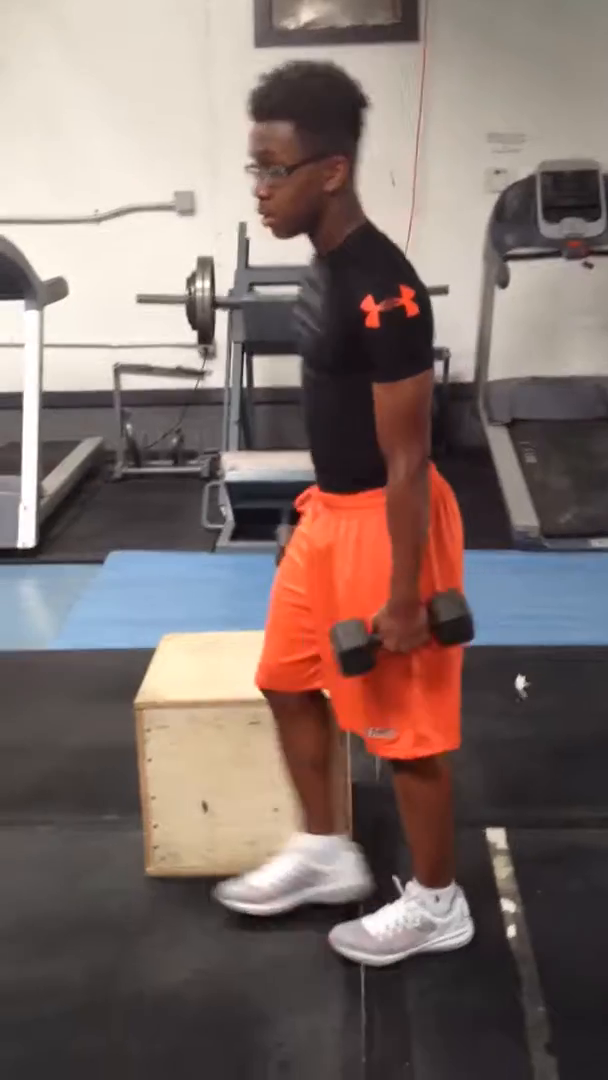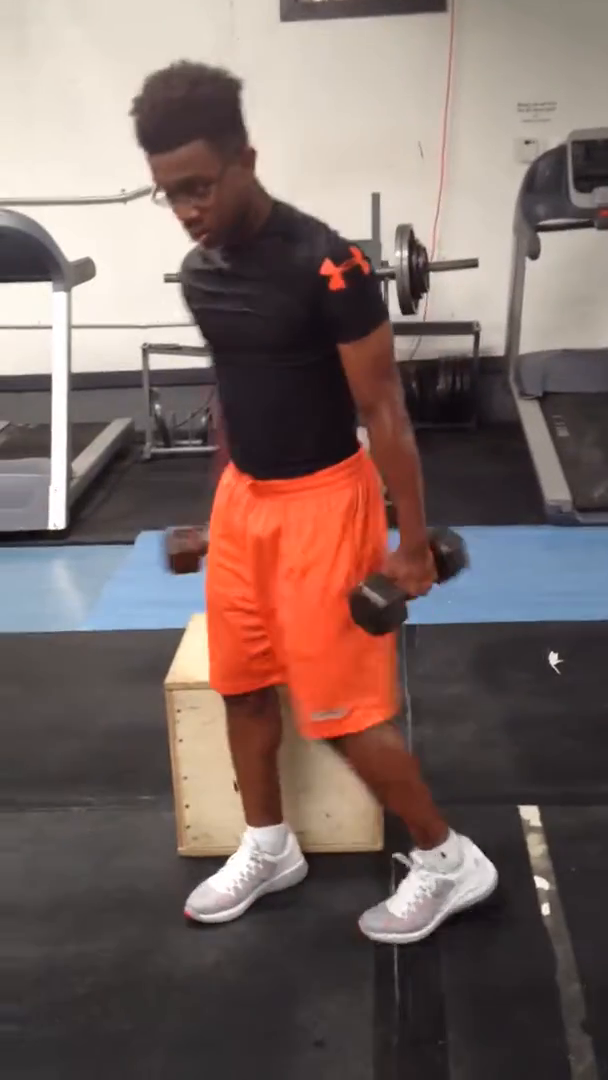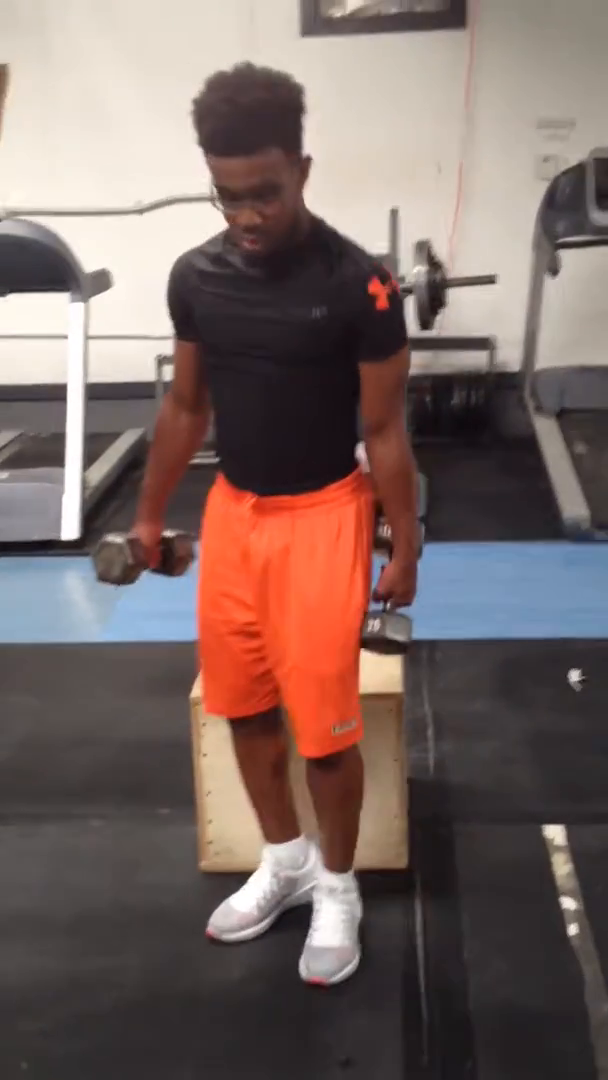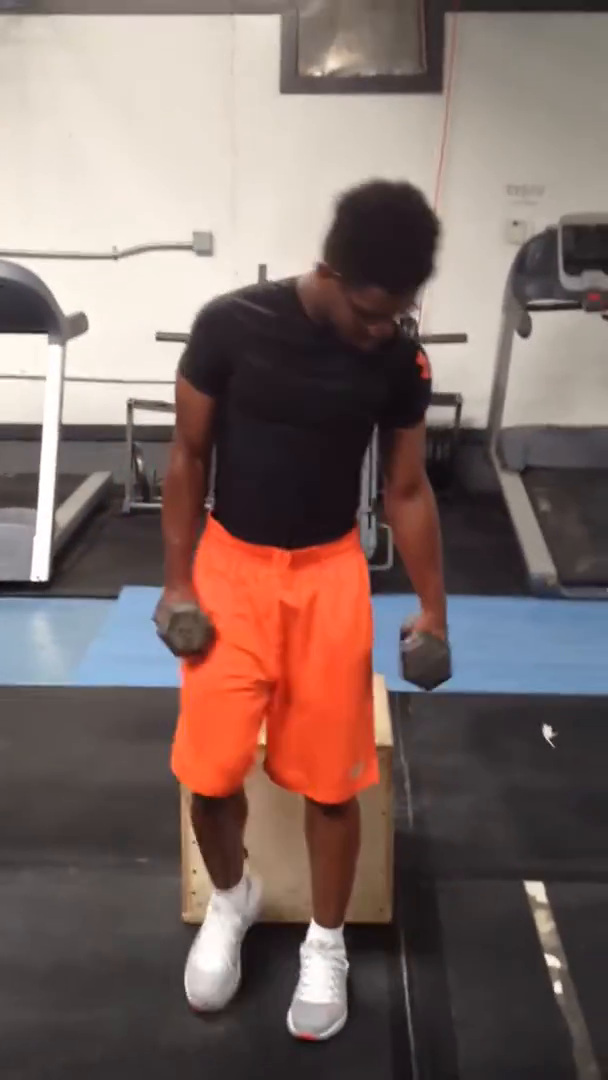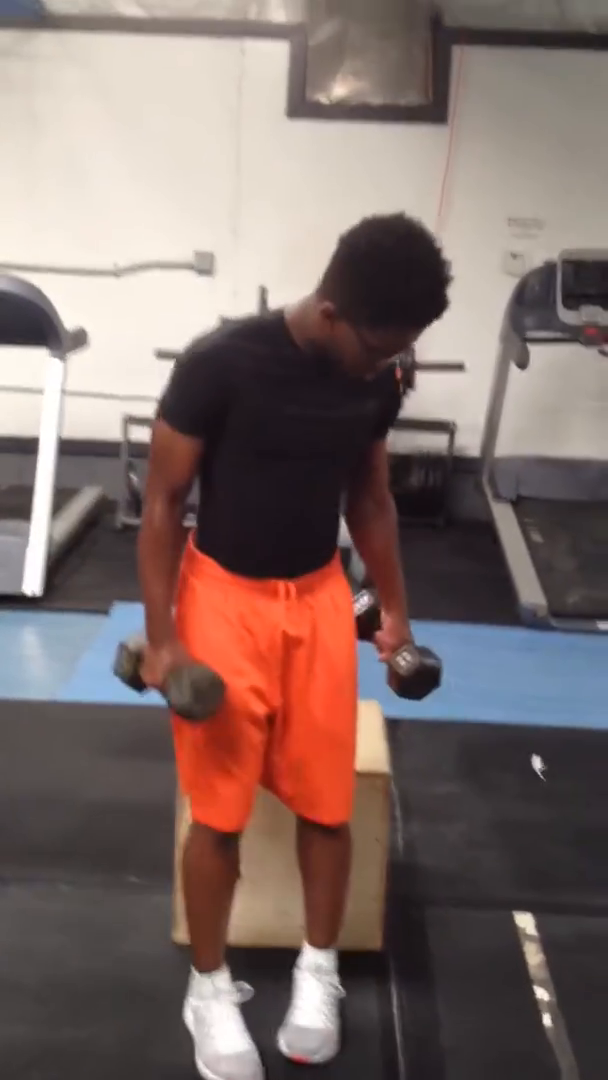
dt=0.4s
person 1, frame 1
left shoulder: (382, 292)
right shoulder: (326, 264)
left elbow: (407, 460)
left wrist: (405, 597)
left hip: (386, 522)
right hip: (332, 510)
left knee: (404, 726)
right knee: (287, 679)
left ankle: (436, 905)
right ankle: (324, 854)
person 1, frame 2
left shoulder: (325, 264)
right shoulder: (200, 271)
left elbow: (383, 411)
left wrist: (414, 541)
left hip: (322, 503)
right hip: (240, 498)
left knee: (337, 709)
right knee: (242, 684)
left ankle: (447, 861)
right ankle: (269, 849)
person 1, frame 3
left shoulder: (358, 284)
right shoulder: (196, 276)
left elbow: (387, 433)
left wrist: (405, 552)
right wrist: (150, 512)
left hip: (321, 519)
right hip: (231, 512)
left knee: (322, 725)
right knee: (243, 704)
left ankle: (337, 890)
right ankle: (285, 863)
person 1, frame 4
left shoulder: (400, 363)
right shoulder: (229, 326)
left elbow: (408, 490)
right elbow: (188, 457)
left wrist: (433, 609)
right wrist: (177, 579)
left hip: (330, 574)
right hip: (231, 566)
left knee: (333, 778)
right knee: (211, 771)
left ankle: (325, 947)
right ankle: (230, 896)
person 1, frame 5
left shoulder: (377, 383)
right shoulder: (219, 364)
right elbow: (162, 502)
left wrist: (395, 609)
right wrist: (161, 636)
left hip: (320, 600)
right hip: (223, 598)
left knee: (325, 801)
right knee: (219, 810)
left ankle: (317, 970)
right ankle: (210, 989)
